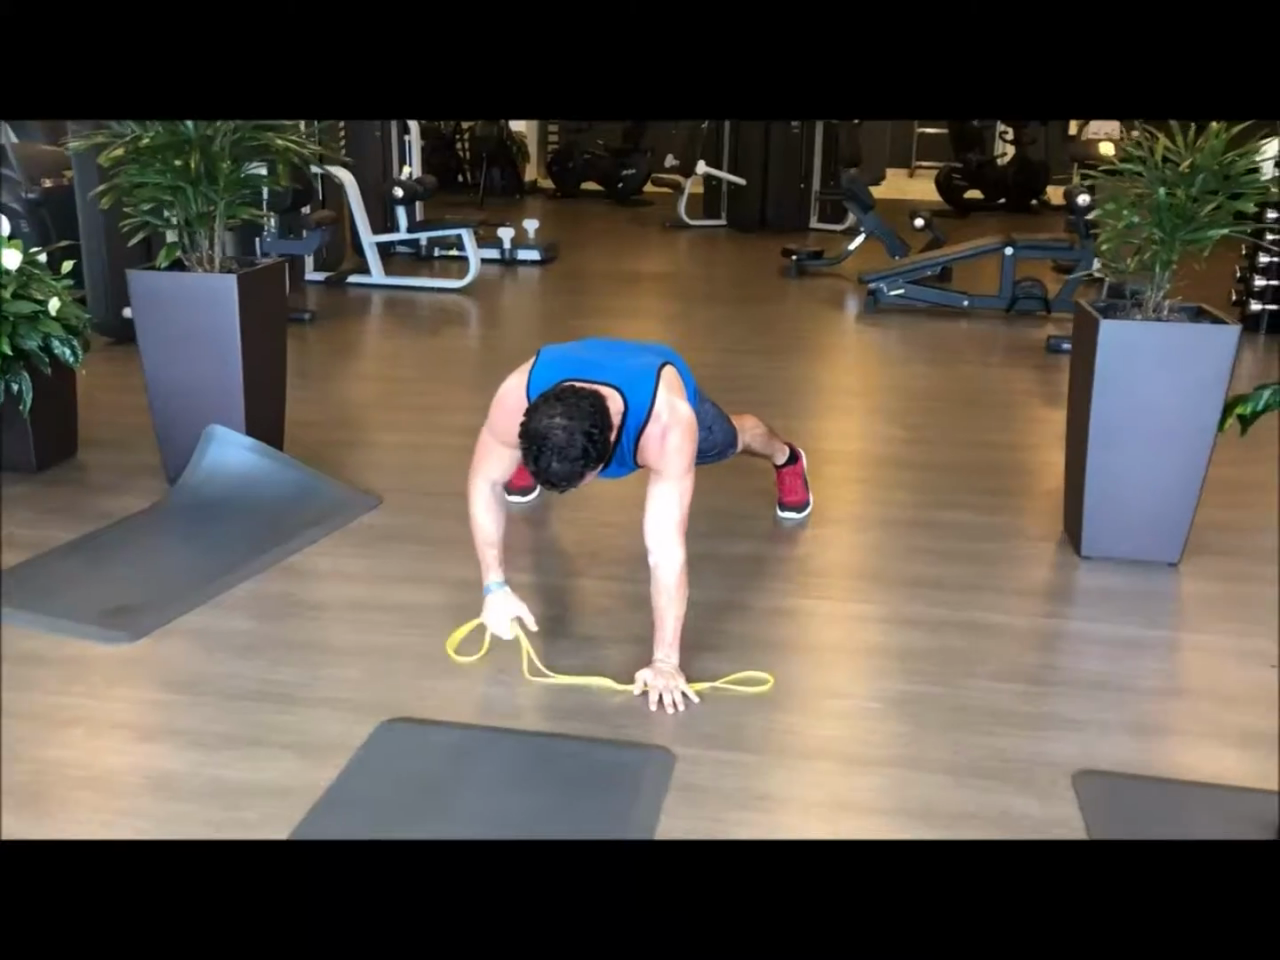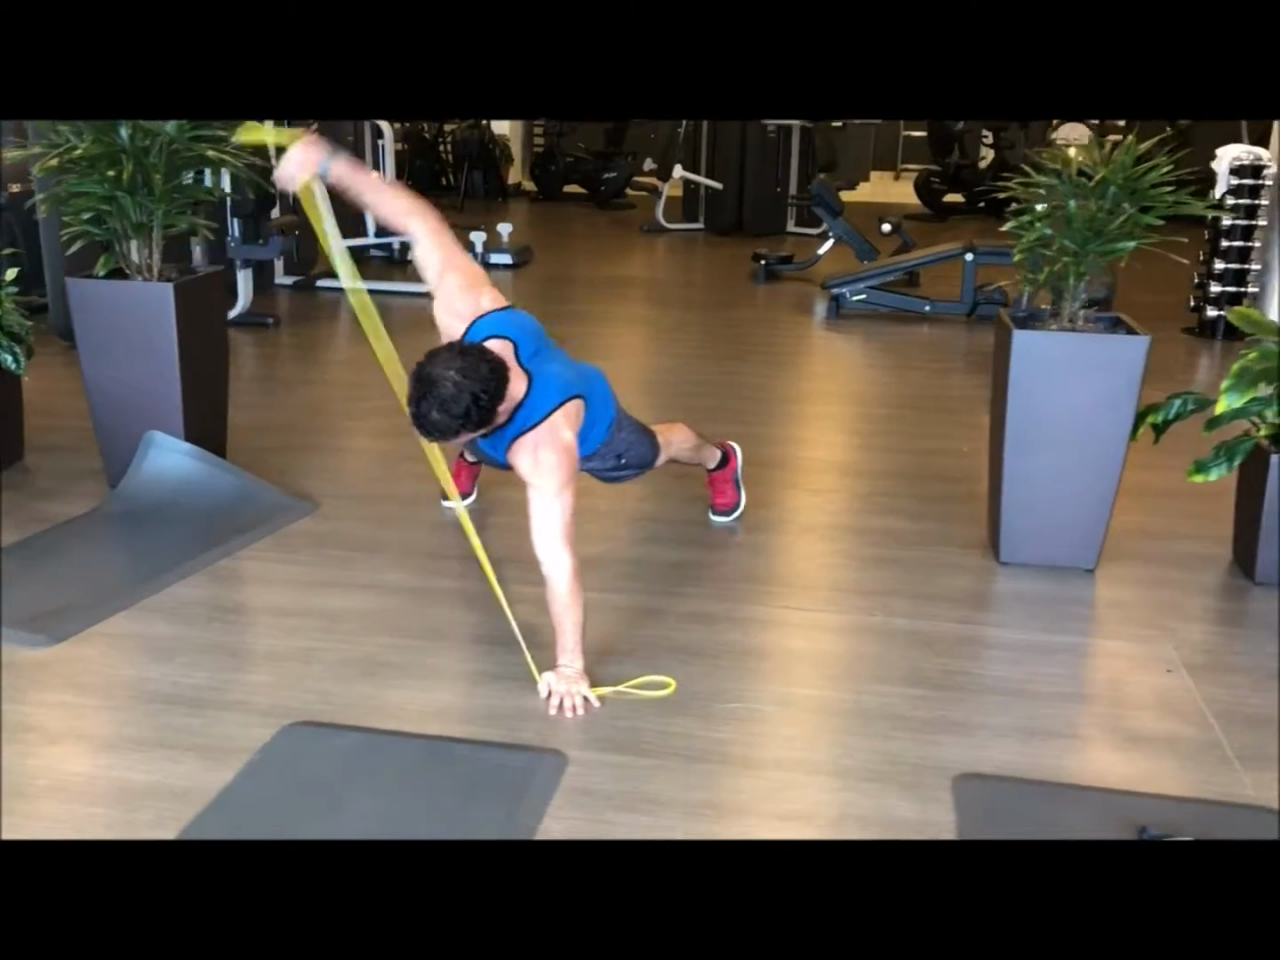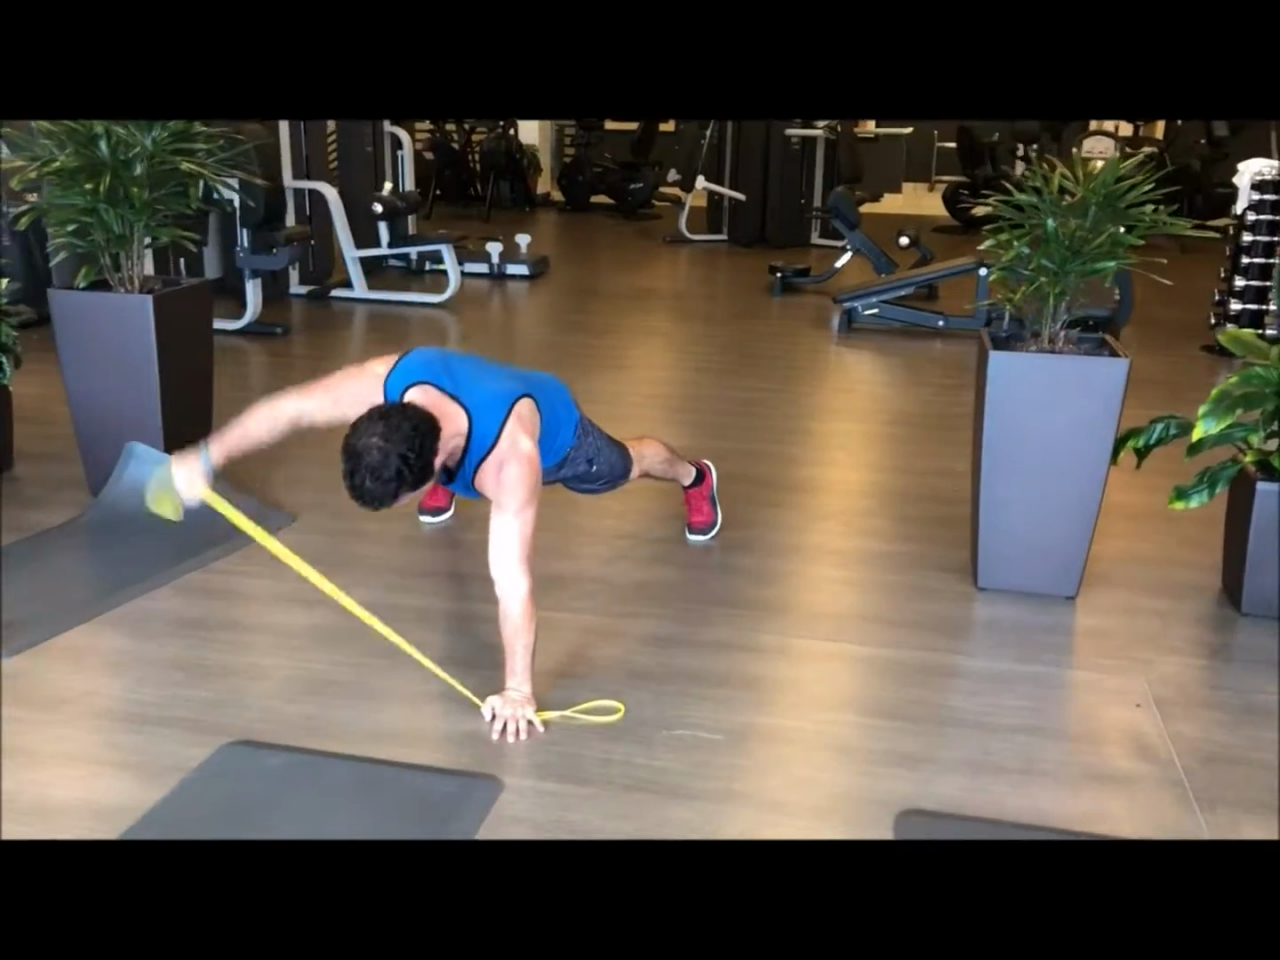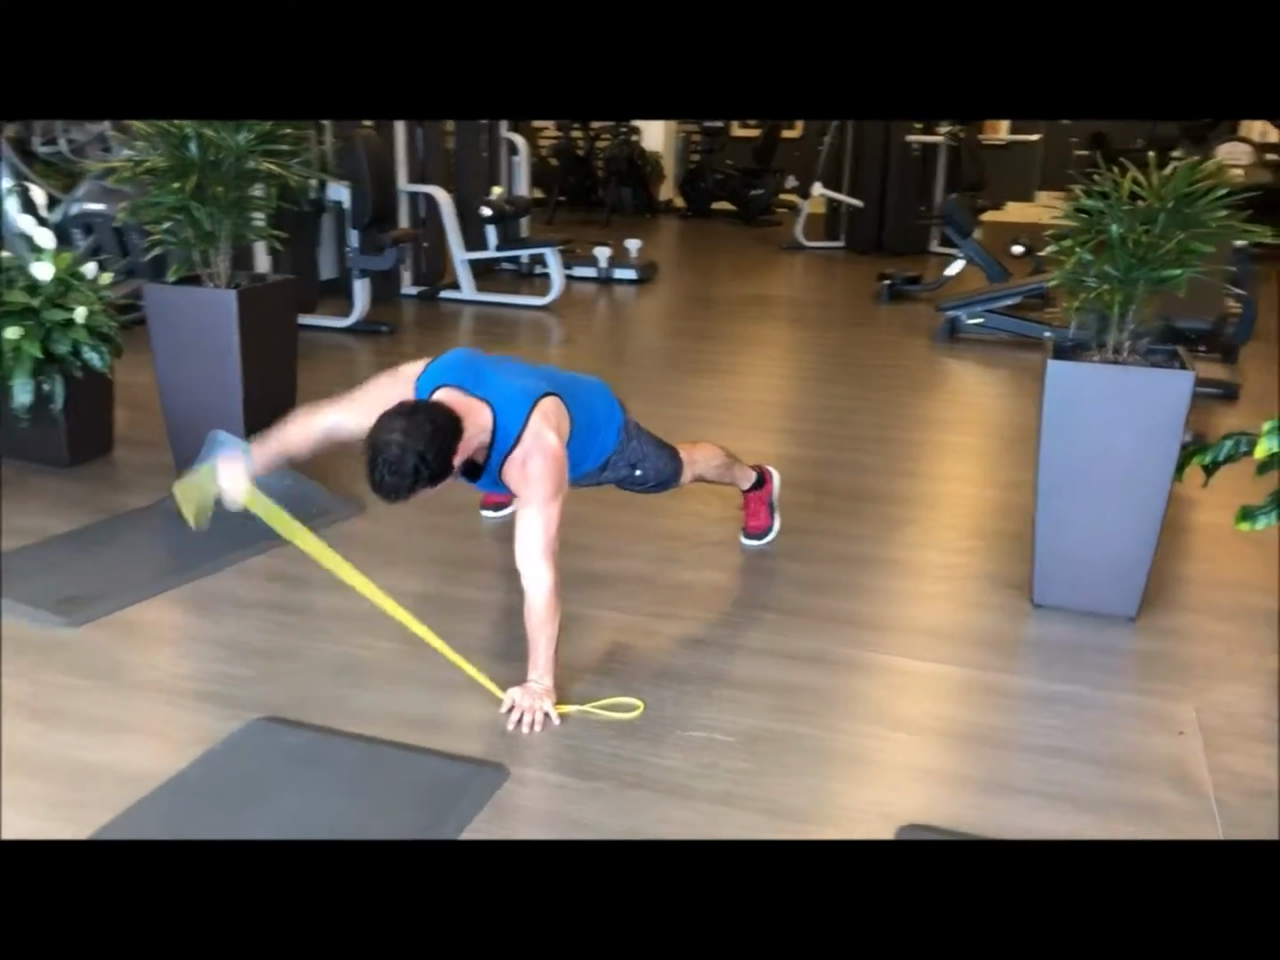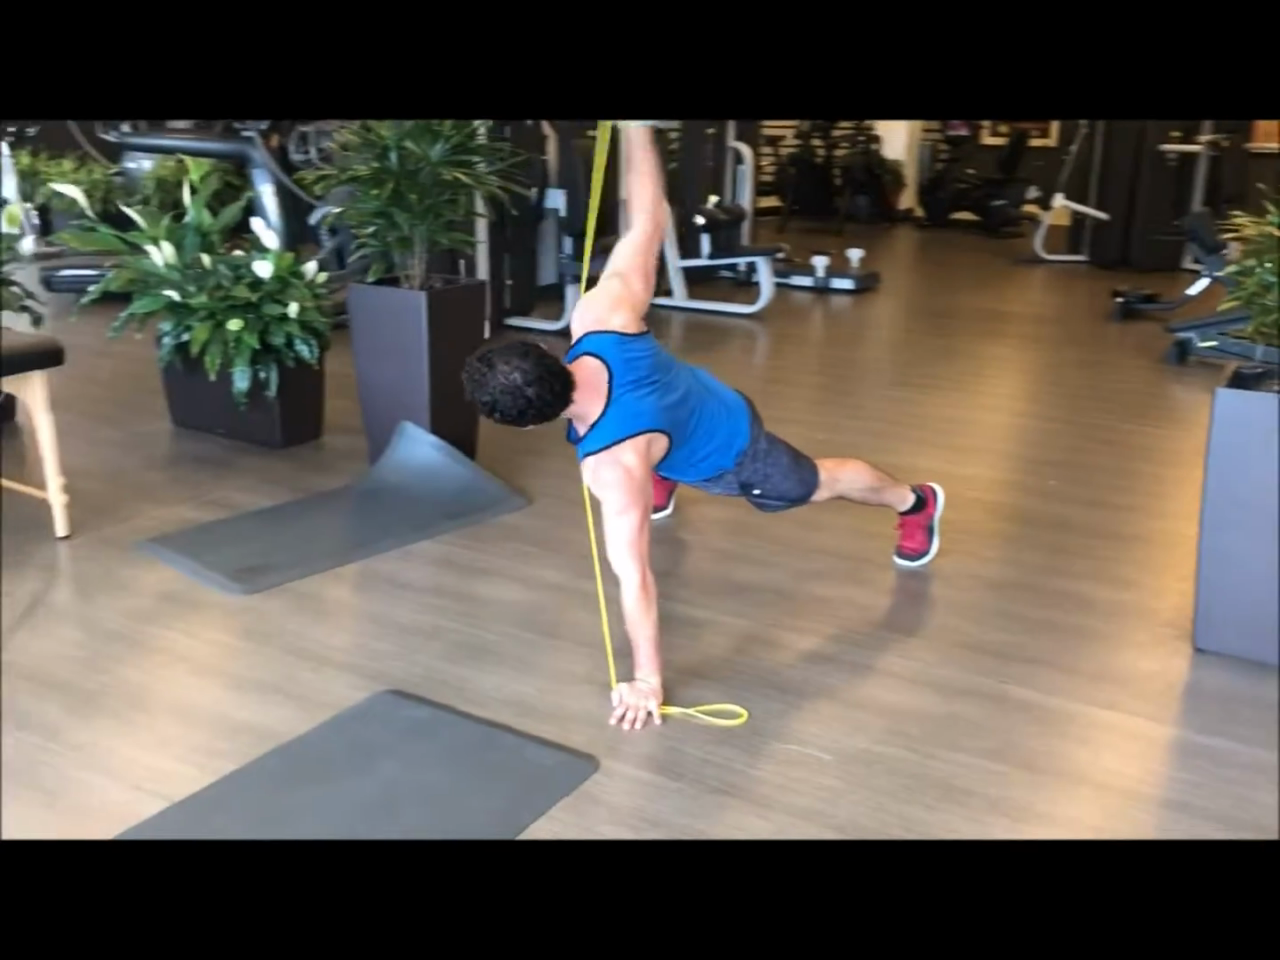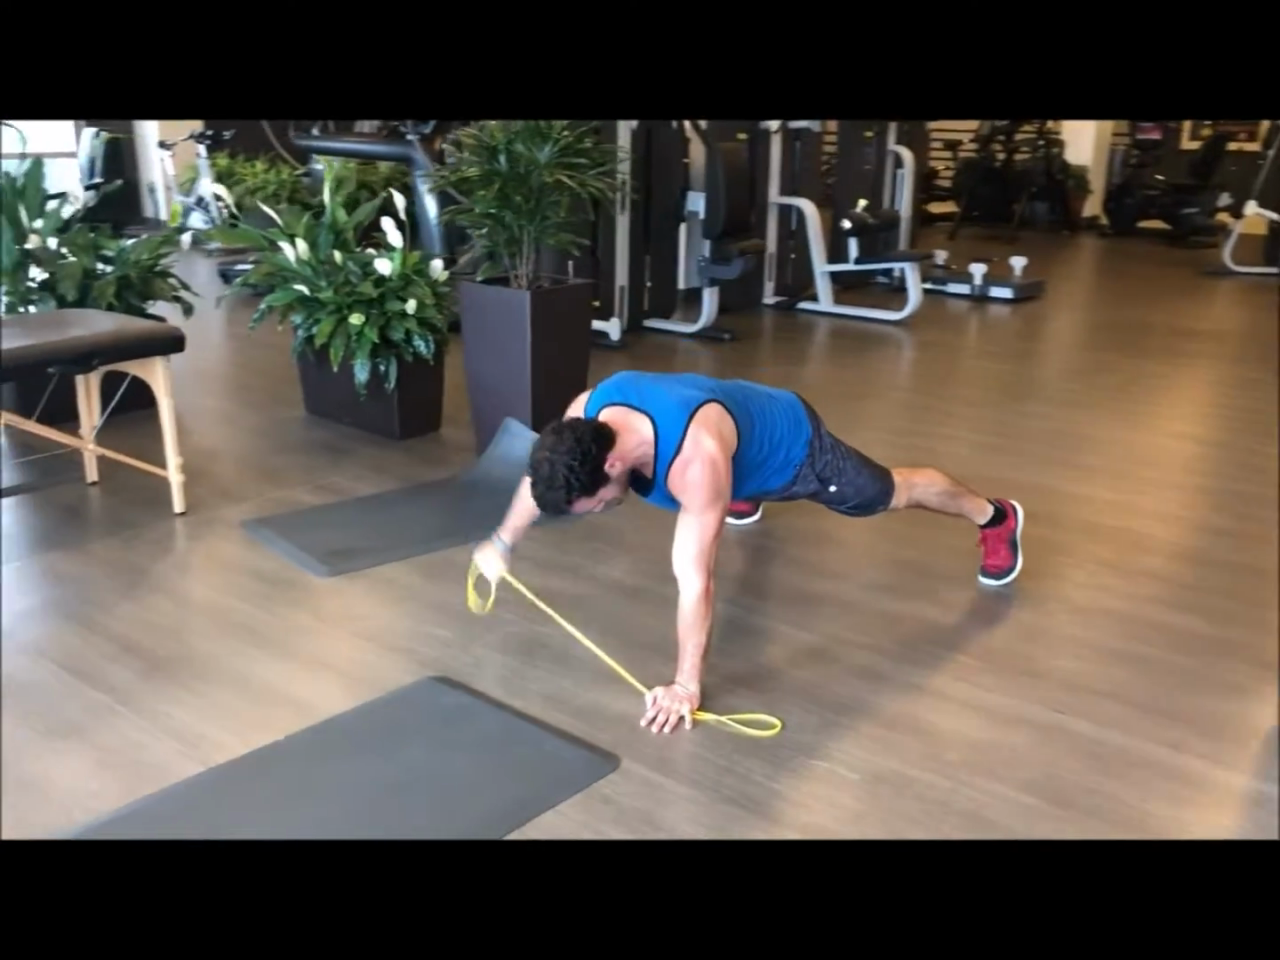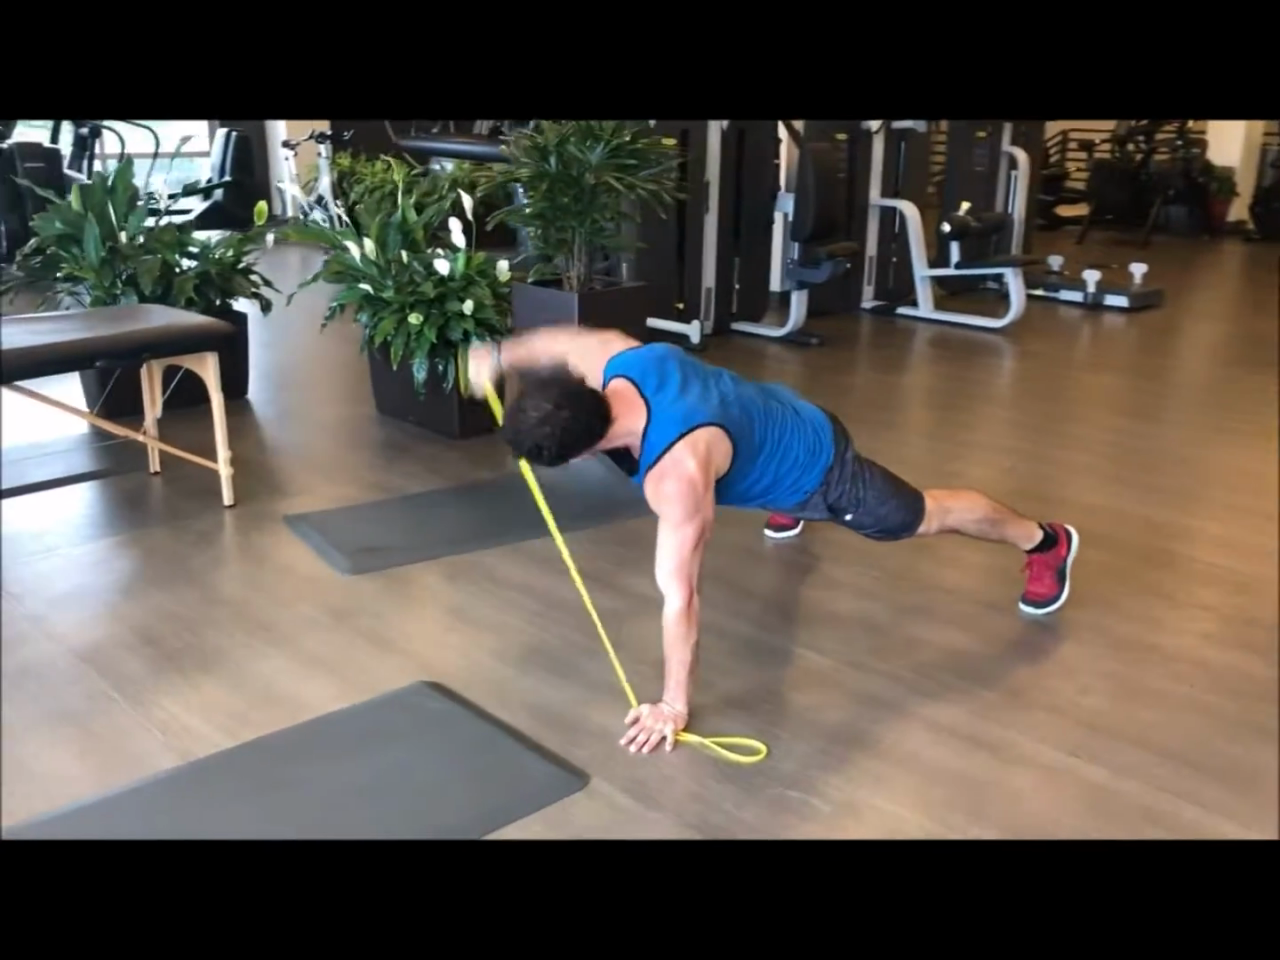
dt=0.7s
person 1, frame 1
left shoulder: (668, 424)
right shoulder: (517, 398)
left elbow: (665, 549)
right elbow: (484, 483)
left wrist: (664, 661)
right wrist: (495, 586)
left hip: (659, 390)
left knee: (729, 441)
right knee: (517, 475)
left ankle: (784, 456)
right ankle: (527, 468)
person 1, frame 2
left shoulder: (545, 441)
right shoulder: (480, 319)
left elbow: (556, 559)
right elbow: (421, 226)
left wrist: (571, 669)
right wrist: (325, 160)
left hip: (589, 430)
left knee: (652, 455)
right knee: (469, 454)
left ankle: (718, 457)
right ankle: (480, 460)
person 1, frame 3
left shoulder: (507, 460)
right shoulder: (387, 383)
left elbow: (512, 582)
right elbow: (289, 408)
left wrist: (517, 691)
right wrist: (207, 457)
left hip: (556, 434)
right hip: (501, 395)
left knee: (625, 465)
right knee: (440, 488)
left ankle: (693, 474)
right ankle: (450, 488)
person 1, frame 4
left shoulder: (532, 455)
right shoulder: (425, 382)
left elbow: (538, 573)
right elbow: (323, 419)
left wrist: (539, 683)
right wrist: (249, 464)
left hip: (603, 437)
right hip: (554, 400)
left knee: (676, 467)
right knee: (505, 485)
left ankle: (754, 481)
right ankle: (505, 485)
person 1, frame 5
left shoulder: (613, 463)
right shoulder: (603, 319)
left elbow: (633, 578)
right elbow: (645, 223)
left wrist: (647, 682)
right wrist: (636, 133)
left hip: (732, 457)
right hip: (708, 403)
left knee: (819, 485)
left ankle: (916, 502)
person 1, frame 6
left shoulder: (693, 459)
right shoulder: (587, 413)
left elbow: (695, 581)
right elbow: (542, 482)
left wrist: (685, 687)
right wrist: (500, 543)
left hip: (797, 450)
right hip: (748, 435)
left knee: (892, 493)
right knee: (730, 500)
left ankle: (995, 518)
right ankle: (749, 493)
person 1, frame 7
left shoulder: (675, 472)
right shoulder: (613, 364)
left elbow: (678, 596)
right elbow: (563, 343)
left wrist: (673, 705)
right wrist: (499, 355)
left hip: (820, 473)
right hip: (782, 418)
left knee: (926, 516)
left ankle: (1045, 541)
right ankle: (788, 505)
